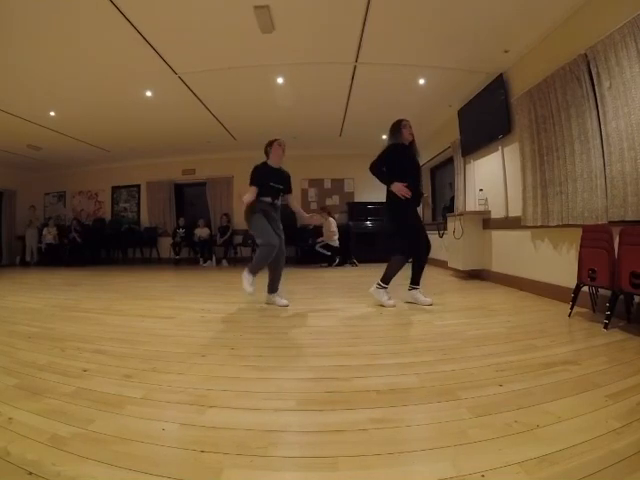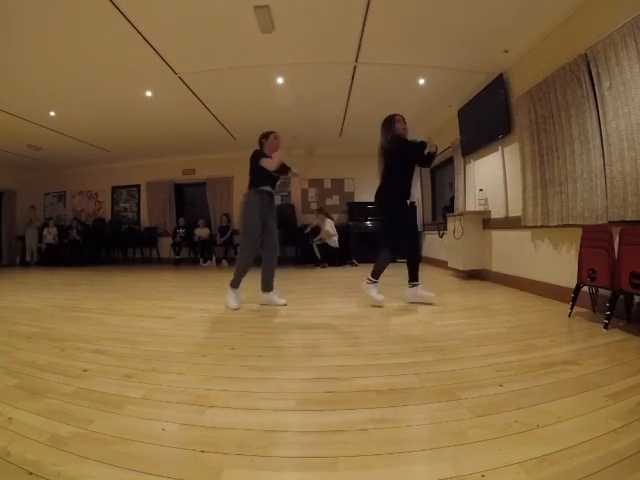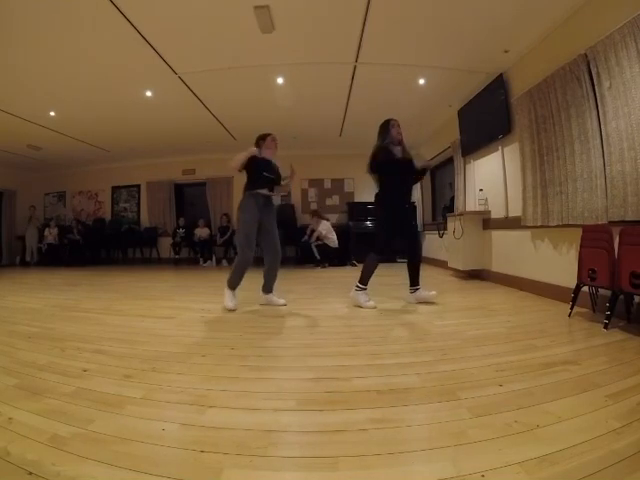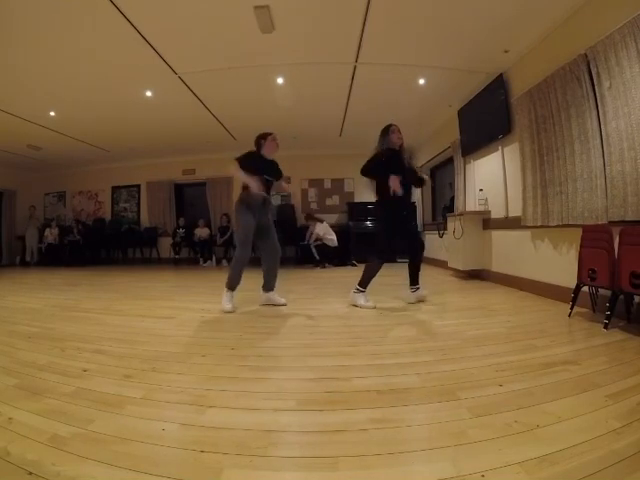
dt=0.2s
person 1, frame 1
left shoulder: (410, 153)
right shoulder: (394, 149)
right elbow: (375, 167)
left wrist: (420, 195)
right wrist: (391, 184)
left hip: (409, 207)
right hip: (398, 206)
left knee: (422, 246)
right knee: (406, 247)
left ankle: (414, 289)
right ankle: (381, 287)
person 1, frame 2
left shoulder: (403, 147)
right shoulder: (395, 144)
left elbow: (423, 161)
right elbow: (415, 150)
left wrist: (431, 151)
right wrist: (427, 147)
left hip: (399, 201)
right hip: (389, 200)
left knee: (412, 242)
right knee: (395, 242)
left ankle: (413, 288)
right ankle: (371, 283)
person 1, frame 3
left shoulder: (404, 155)
right shoulder: (383, 151)
left elbow: (412, 178)
right elbow: (374, 168)
left wrist: (422, 169)
right wrist: (394, 156)
left hip: (403, 206)
right hip: (388, 205)
left knee: (414, 246)
right knee: (381, 246)
left ankle: (415, 290)
right ankle: (360, 290)
person 1, frame 4
left shoulder: (403, 159)
right shoulder: (385, 155)
left elbow: (415, 180)
right elbow: (365, 170)
left wrist: (421, 179)
right wrist: (390, 178)
left hip: (403, 210)
right hip: (389, 210)
left knee: (417, 246)
right knee: (384, 250)
left ankle: (414, 290)
right ankle: (359, 292)
person 2, frame 1
left shoulder: (284, 175)
right shoulder: (260, 170)
left elbow: (289, 199)
right elbow: (252, 192)
left wrist: (303, 215)
right wrist: (247, 198)
left hip: (273, 213)
right hip: (257, 211)
left knee: (280, 255)
right knee: (271, 243)
left ankle: (272, 294)
right ankle: (249, 273)
person 2, frame 2
left shoulder: (278, 163)
right shoulder: (257, 155)
left elbow: (295, 173)
right elbow: (270, 166)
right wrist: (281, 153)
left hip: (269, 204)
right hip: (254, 203)
left knee: (272, 250)
right knee: (249, 248)
left ankle: (268, 292)
right ankle: (233, 290)
person 2, frame 3
left shoulder: (274, 167)
right shoulder: (253, 158)
left elbow: (279, 184)
right elbow: (235, 165)
left wrist: (289, 177)
right wrist: (250, 151)
left hip: (268, 207)
right hip: (250, 205)
left knee: (274, 253)
right knee: (246, 252)
left ankle: (267, 294)
right ankle: (230, 290)
person 2, frame 4
left shoulder: (275, 166)
right shoulder: (253, 157)
left elbow: (280, 184)
right elbow: (233, 169)
left wrist: (286, 188)
right wrist: (249, 180)
left hip: (264, 208)
right hip: (246, 206)
left knee: (274, 251)
right knee: (243, 252)
left ankle: (268, 292)
right ankle: (229, 293)
